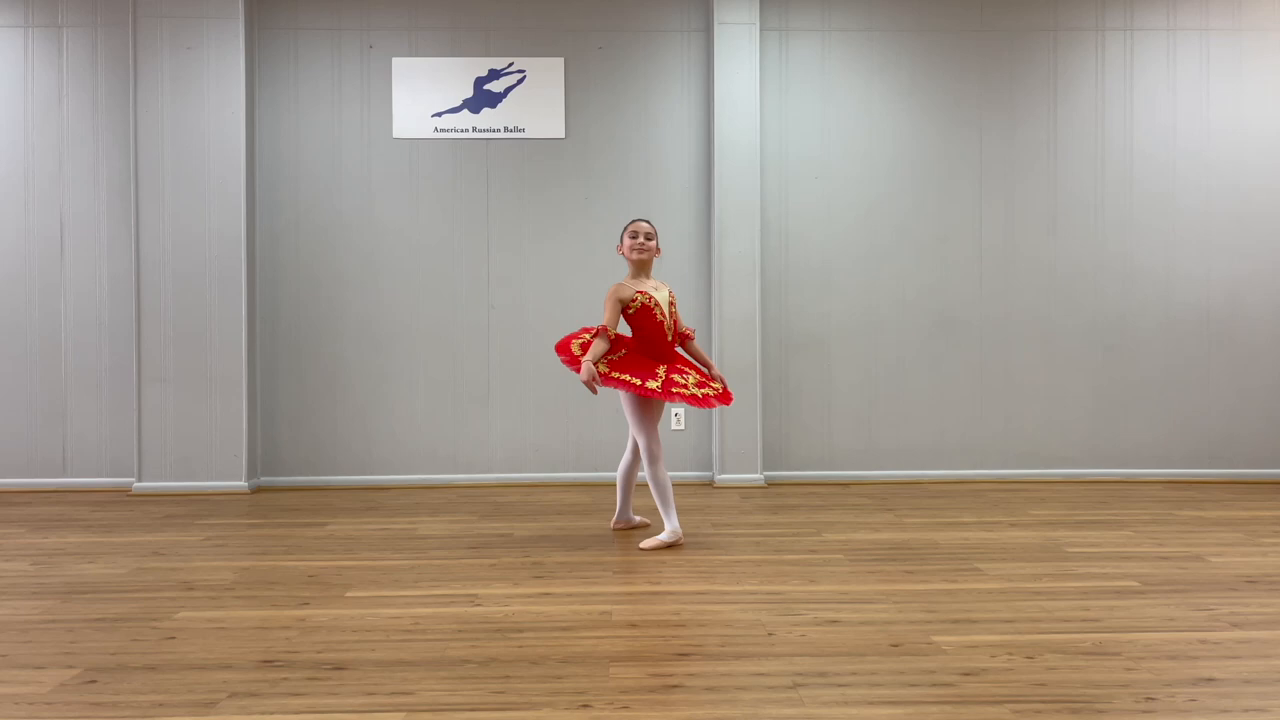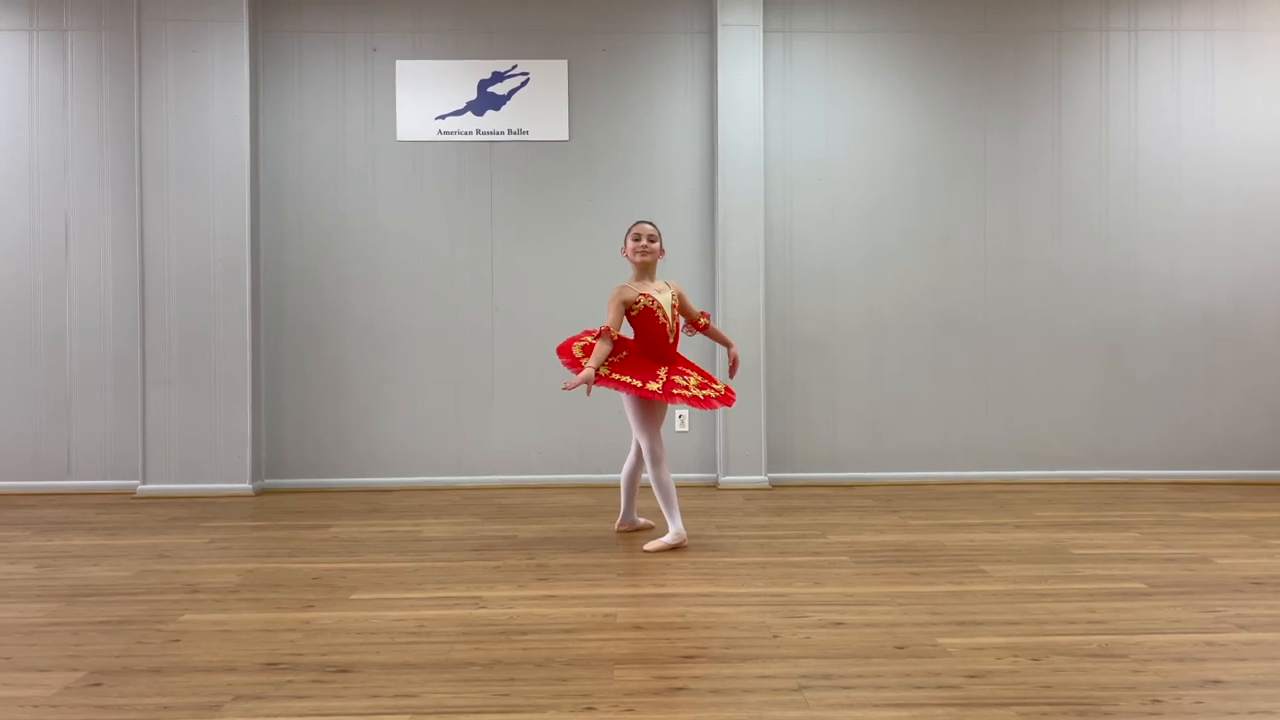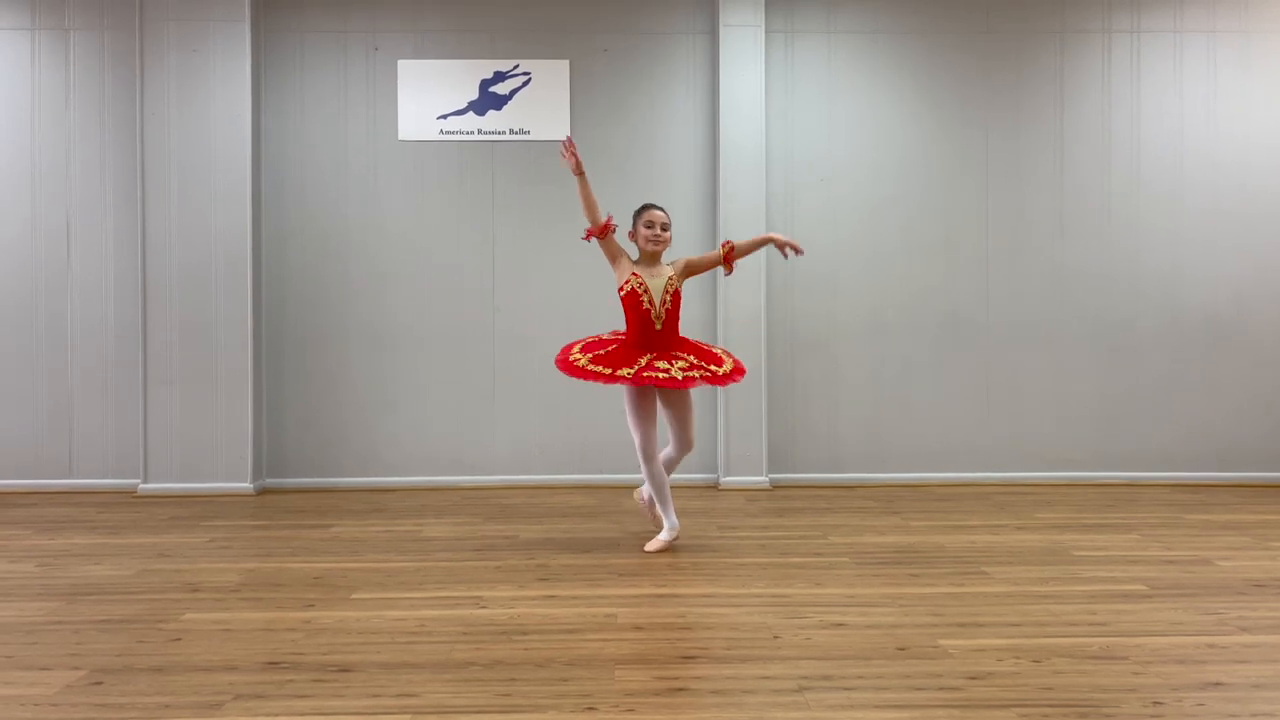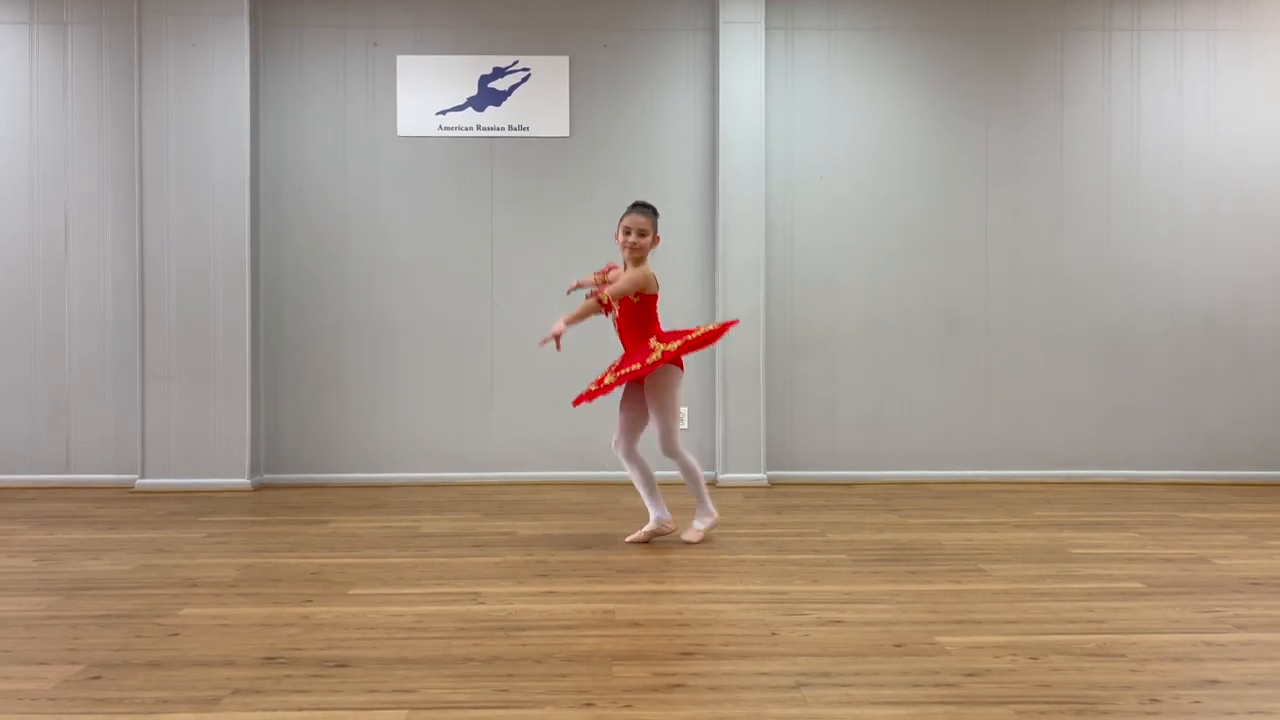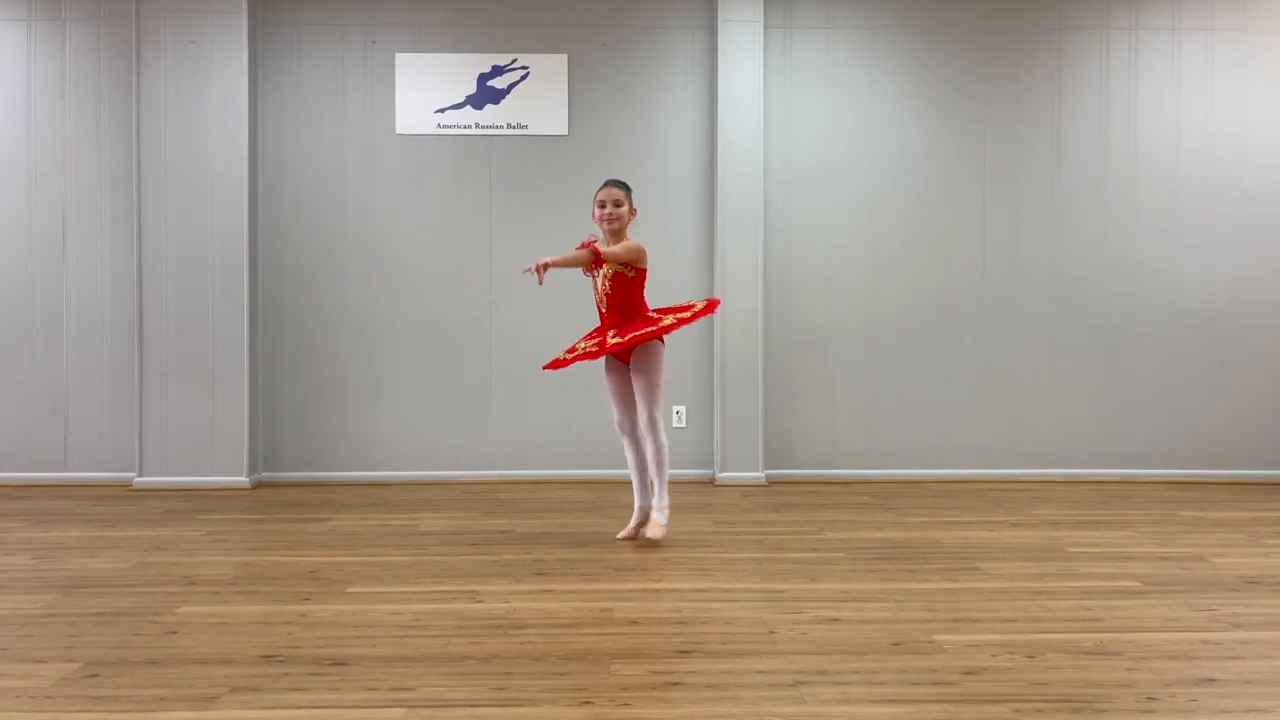
dt=0.7s
person 1, frame 1
left shoulder: (666, 290)
right shoulder: (619, 291)
left elbow: (683, 335)
right elbow: (605, 335)
left wrist: (710, 366)
right wrist: (587, 362)
left hip: (661, 371)
right hip: (634, 370)
left knee: (638, 447)
right knee: (651, 450)
left ankle: (624, 514)
right ankle: (672, 528)
person 1, frame 2
left shoulder: (673, 289)
right shoulder: (623, 293)
left elbow: (698, 321)
right elbow: (608, 337)
left wrist: (729, 345)
right wrist: (590, 369)
left hip: (664, 372)
right hip: (636, 371)
left knee: (643, 448)
right knee: (654, 450)
left ankle: (628, 516)
right ankle: (676, 529)
person 1, frame 3
left shoulder: (680, 271)
right shoulder: (622, 266)
left elbow: (729, 251)
right elbow: (597, 221)
left wrist: (769, 238)
right wrist: (580, 173)
left hip: (676, 361)
right hip: (634, 362)
left knee: (683, 442)
right knee: (647, 446)
left ankle: (650, 491)
right ankle: (668, 526)
person 1, frame 4
left shoulder: (643, 274)
right shoulder: (619, 273)
left elbow: (604, 297)
right elbow: (600, 292)
left wrist: (564, 322)
left hip: (660, 359)
right hip: (638, 366)
left knee: (670, 445)
right knee: (622, 446)
left ankle: (705, 512)
right ankle: (659, 518)
person 1, frame 5
left shoulder: (634, 249)
right shoulder: (597, 246)
left elbow: (596, 256)
left wrist: (547, 262)
left hip: (643, 336)
right hip: (613, 341)
left knee: (649, 421)
right knee: (627, 427)
left ankle: (661, 506)
right ankle: (644, 504)
